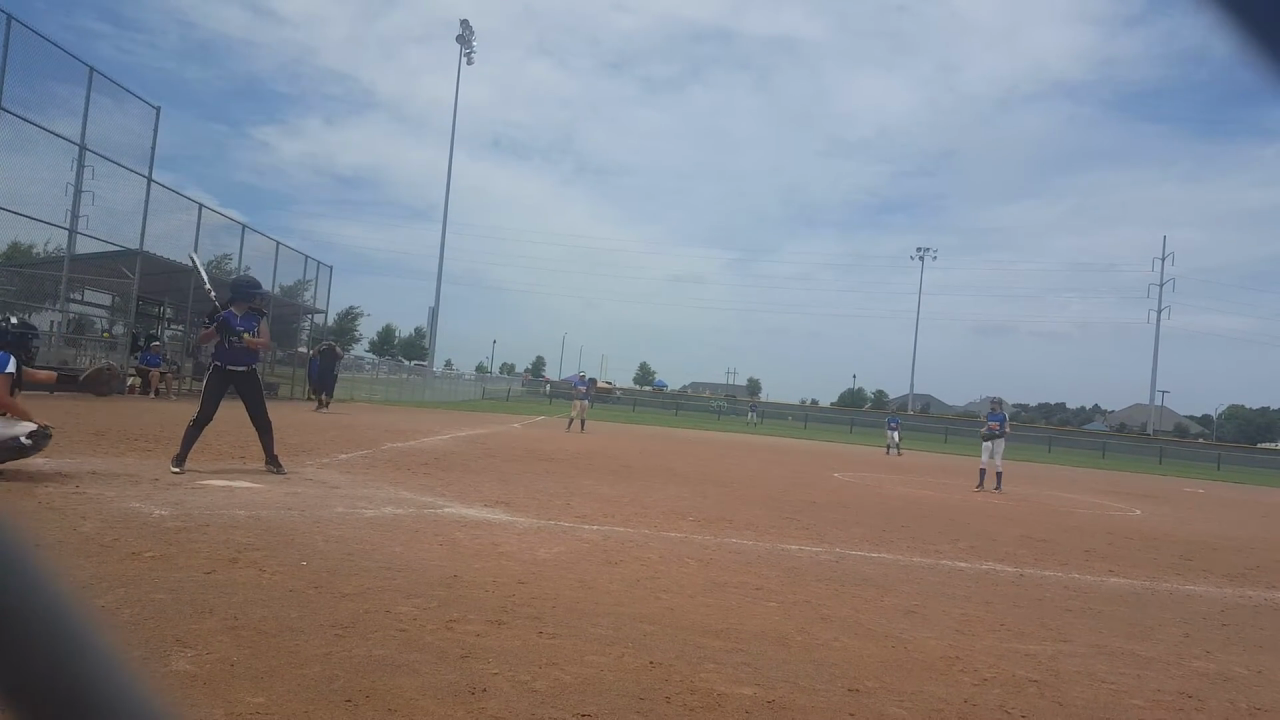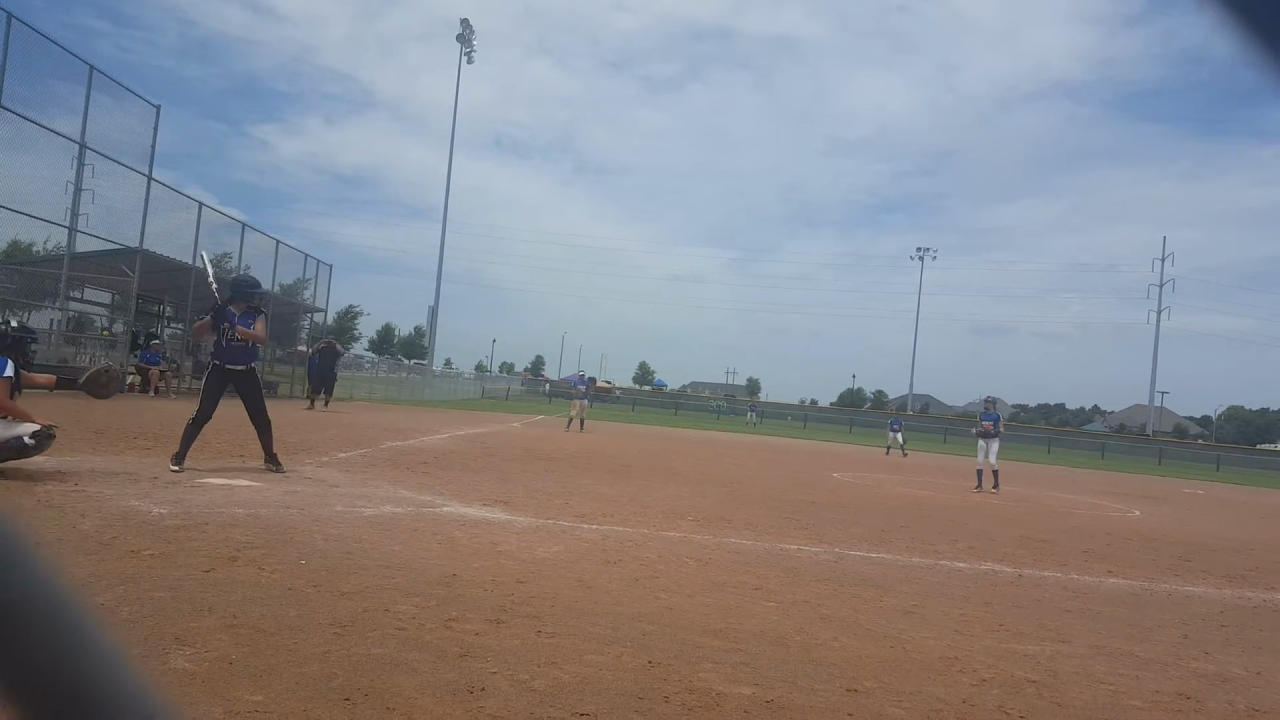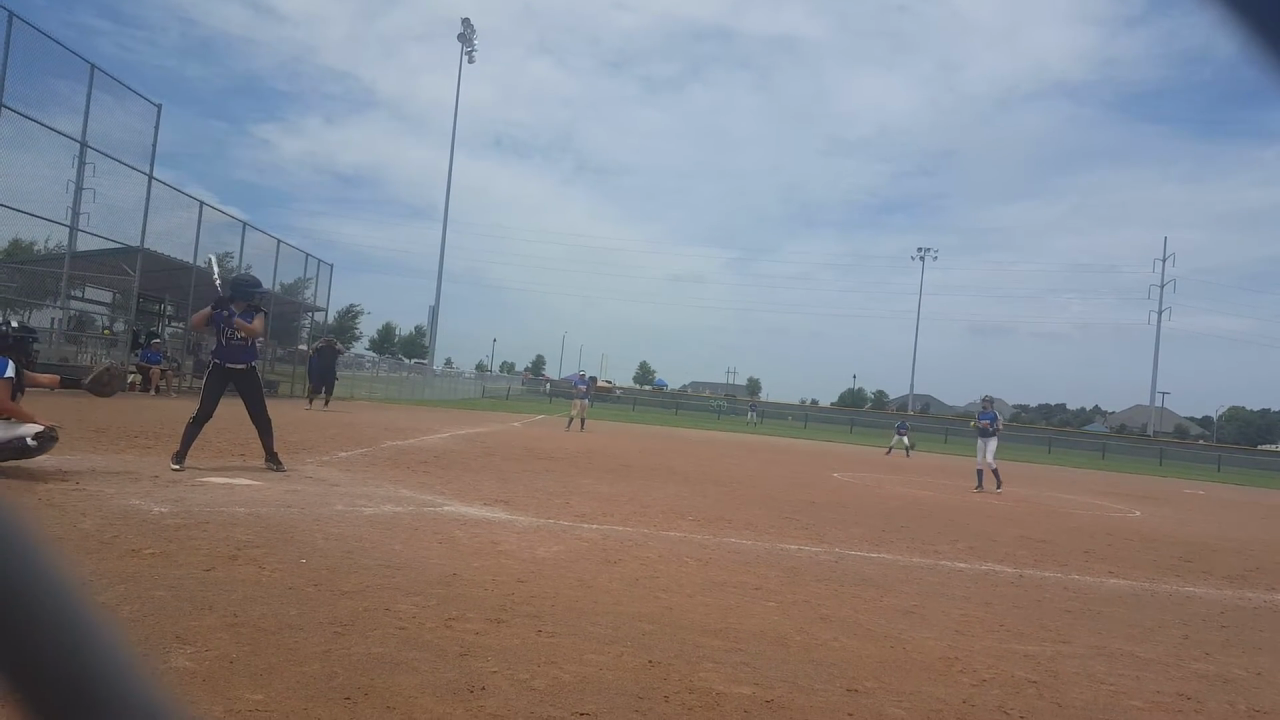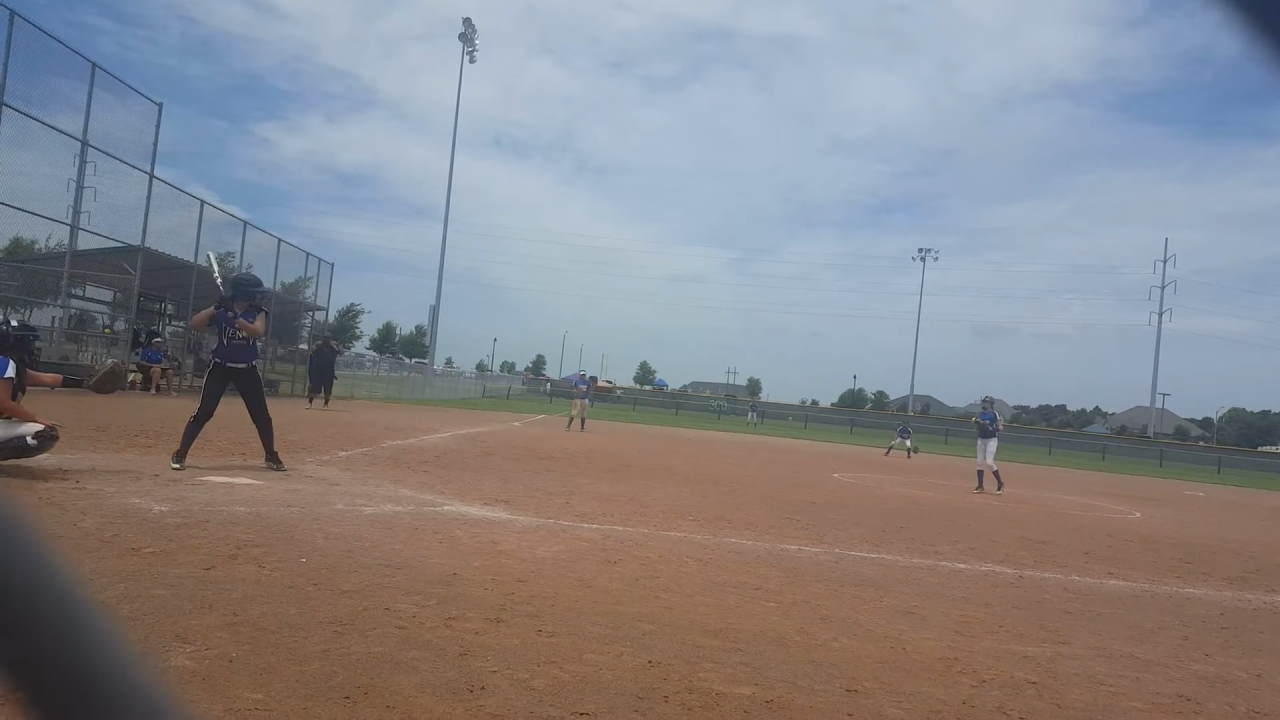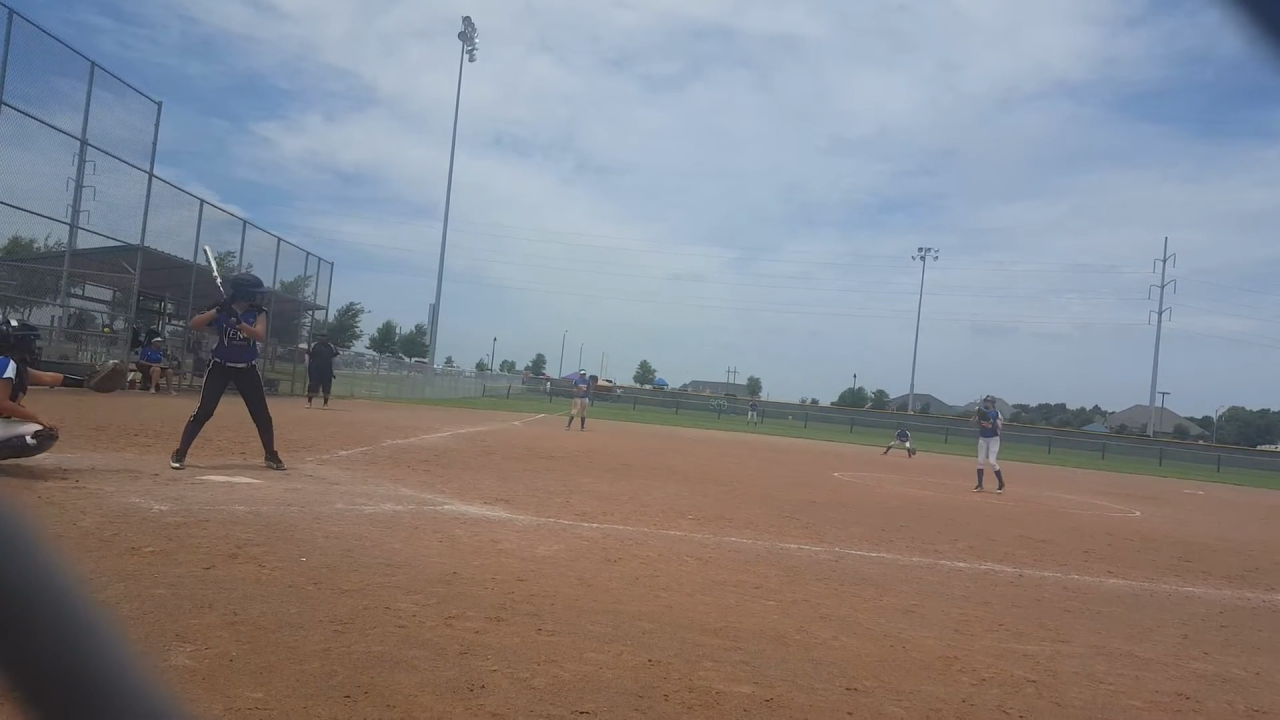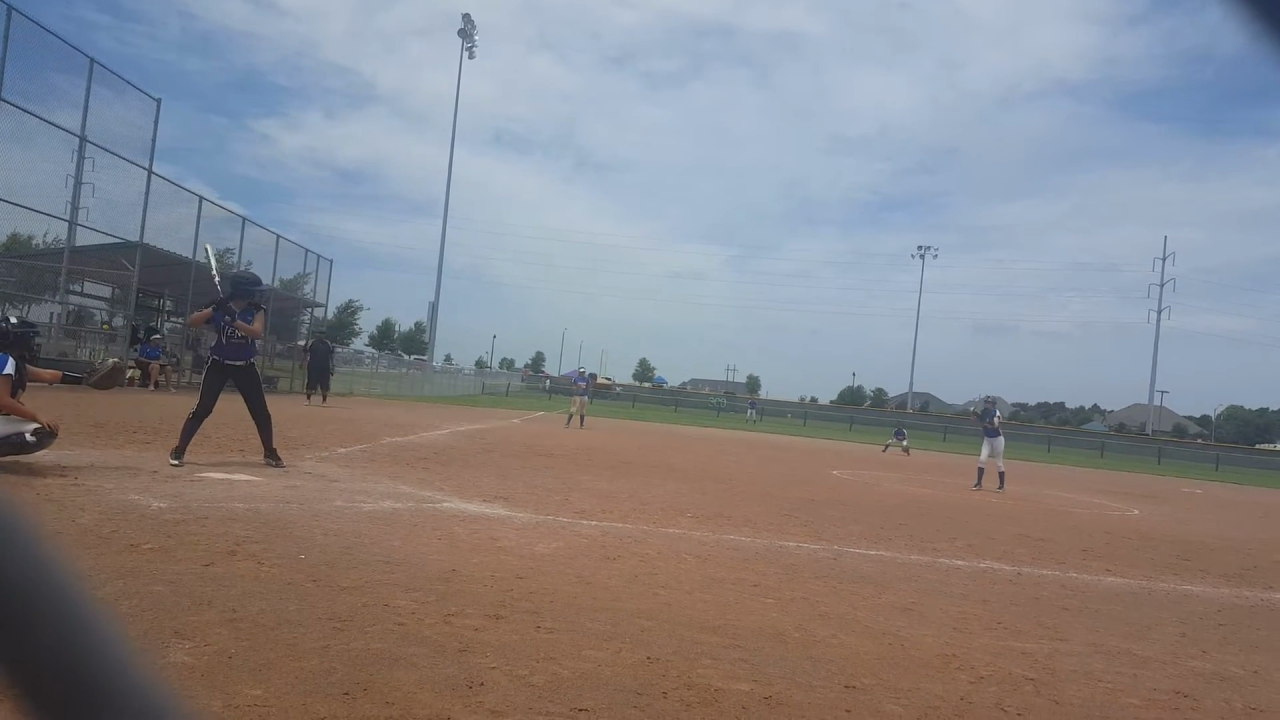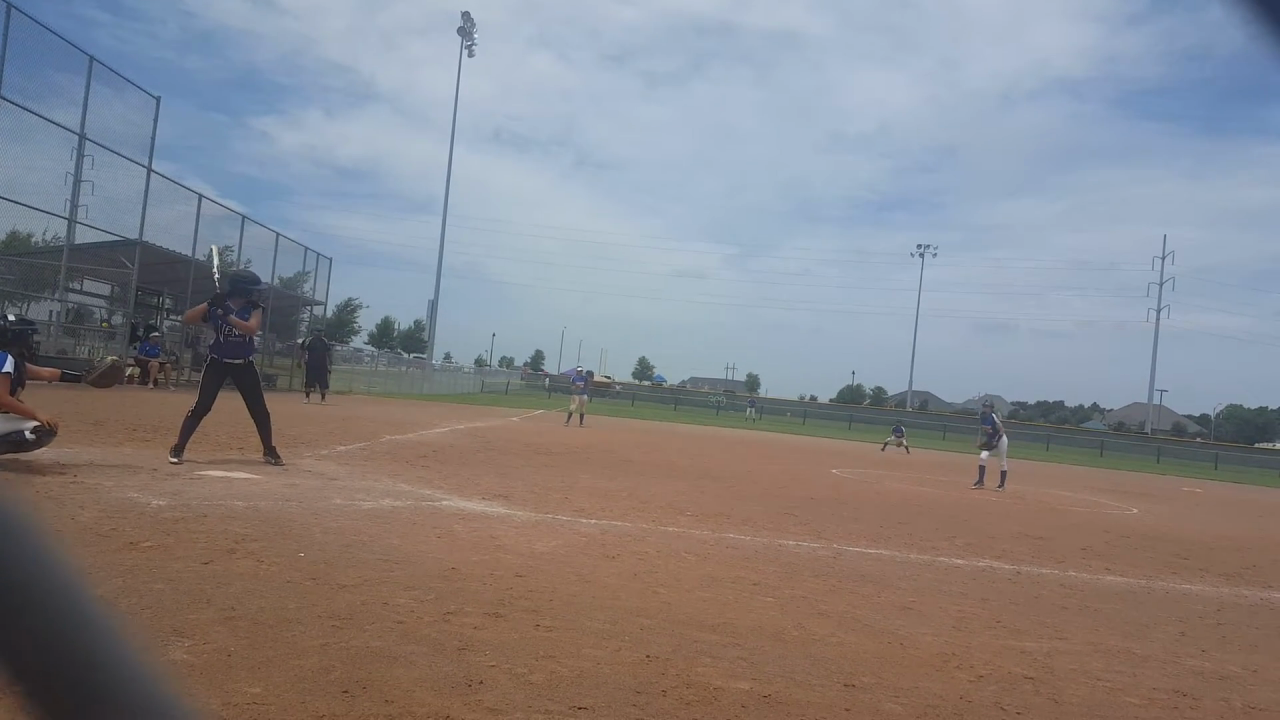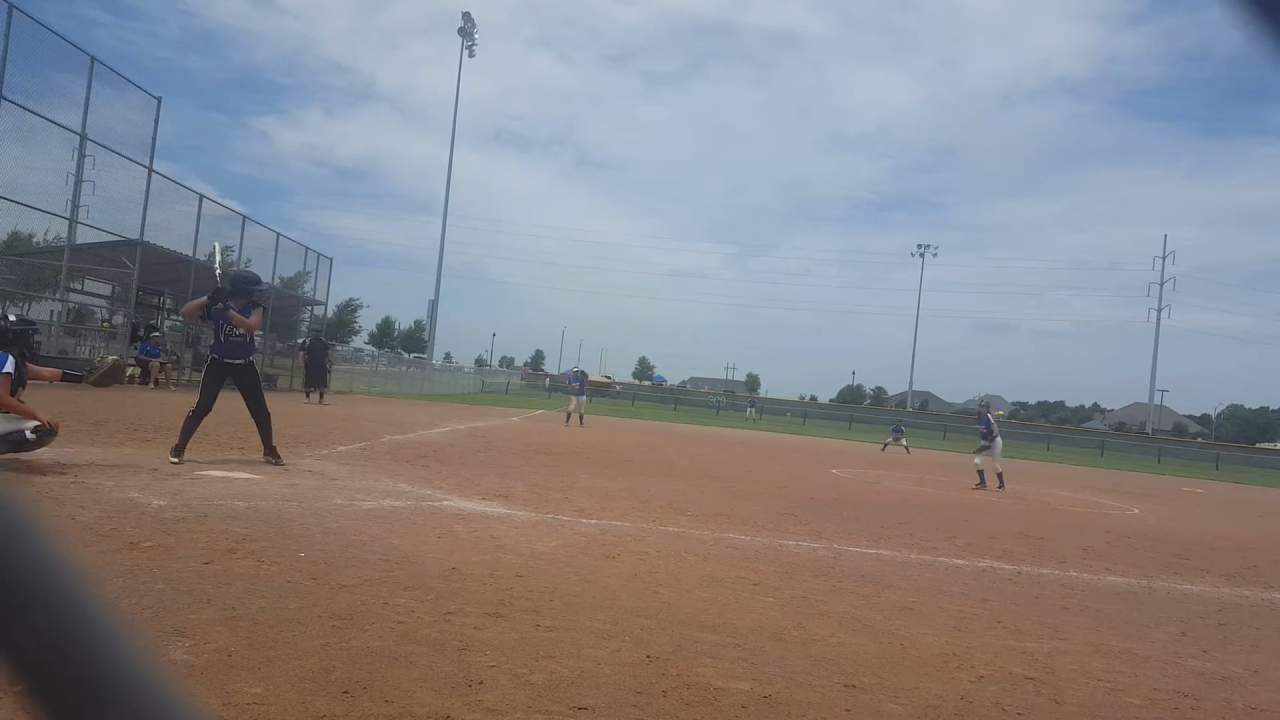
dt=0.2s
person 1, frame 1
left shoulder: (258, 316)
right shoulder: (220, 313)
left elbow: (266, 343)
right elbow: (201, 340)
left wrist: (240, 336)
right wrist: (216, 327)
left hip: (248, 373)
right hip: (220, 371)
left knee: (261, 418)
right knee: (203, 415)
left ankle: (271, 460)
right ankle: (180, 458)
person 1, frame 2
left shoulder: (257, 314)
right shoulder: (220, 310)
left elbow: (261, 338)
right elbow: (196, 334)
left wrist: (232, 325)
right wrist: (211, 317)
left hip: (246, 371)
right hip: (219, 369)
left knee: (261, 417)
right knee: (202, 414)
left ankle: (270, 458)
right ankle: (179, 456)
person 1, frame 3
left shoulder: (257, 312)
right shoulder: (218, 309)
left elbow: (257, 332)
right elbow: (193, 324)
left wrist: (231, 316)
right wrist: (213, 307)
left hip: (247, 370)
right hip: (220, 368)
left knee: (261, 415)
right knee: (203, 413)
left ankle: (271, 457)
right ankle: (180, 455)
person 1, frame 4
left shoulder: (258, 312)
right shoulder: (220, 310)
left elbow: (258, 333)
right elbow: (195, 324)
left wrist: (234, 316)
right wrist: (216, 307)
left hip: (247, 369)
right hip: (220, 367)
left knee: (261, 415)
right knee: (204, 412)
left ankle: (271, 456)
right ankle: (180, 454)
person 1, frame 5
left shoulder: (258, 312)
right shoulder: (221, 309)
left elbow: (260, 336)
right elbow: (194, 325)
left wrist: (237, 321)
right wrist: (217, 311)
left hip: (247, 369)
right hip: (220, 367)
left knee: (262, 414)
right knee: (204, 411)
left ankle: (271, 455)
right ankle: (180, 453)
person 1, frame 6
left shoulder: (256, 310)
right shoulder: (219, 307)
left elbow: (257, 333)
right elbow: (191, 322)
left wrist: (233, 319)
right wrist: (213, 309)
left hip: (246, 366)
right hip: (218, 364)
left knee: (261, 412)
right knee: (202, 408)
left ankle: (270, 453)
right ankle: (178, 450)
person 1, frame 7
left shoulder: (255, 308)
right shoulder: (217, 304)
left elbow: (252, 330)
right elbow: (187, 319)
left wrist: (226, 314)
right wrist: (209, 304)
left hip: (244, 364)
right hip: (217, 362)
left knee: (260, 410)
right knee: (201, 406)
left ankle: (269, 451)
right ankle: (178, 448)
person 1, frame 8
left shoulder: (255, 307)
right shoulder: (216, 304)
left elbow: (252, 326)
right elbow: (185, 313)
left wrist: (226, 309)
right wrist: (209, 298)
left hip: (245, 364)
right hip: (218, 362)
left knee: (260, 410)
right knee: (202, 406)
left ankle: (269, 451)
right ankle: (178, 448)
